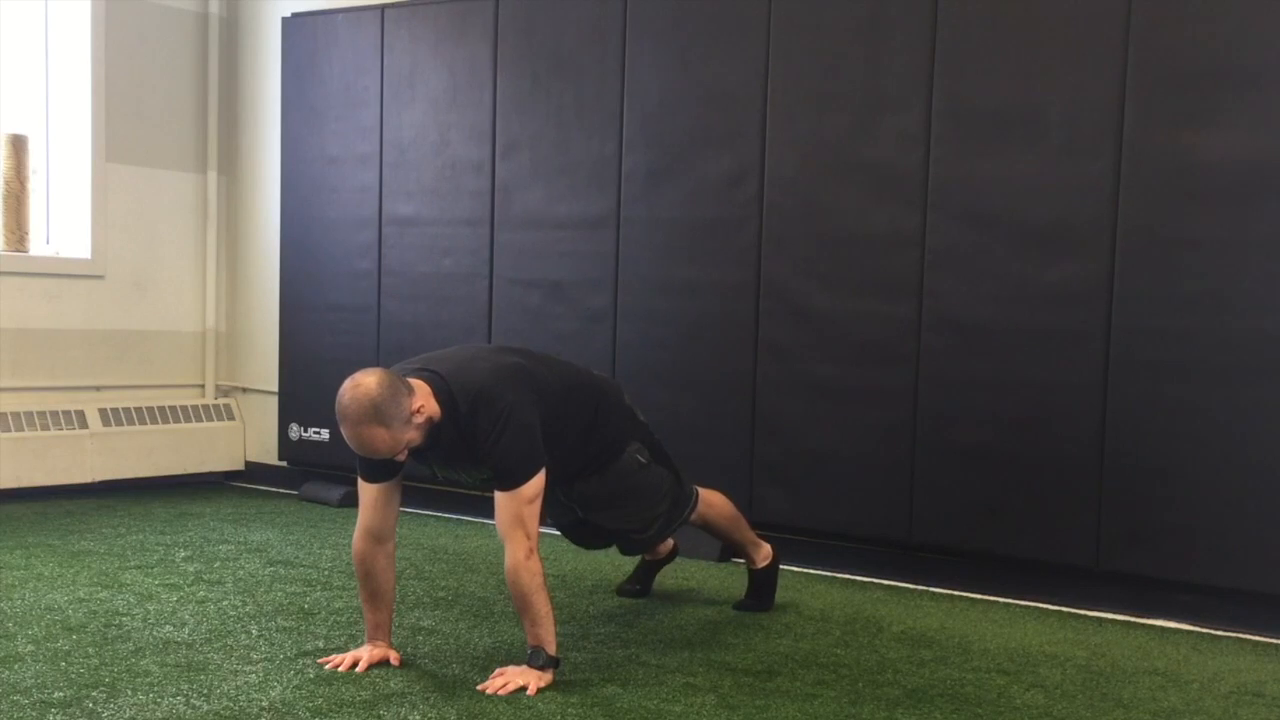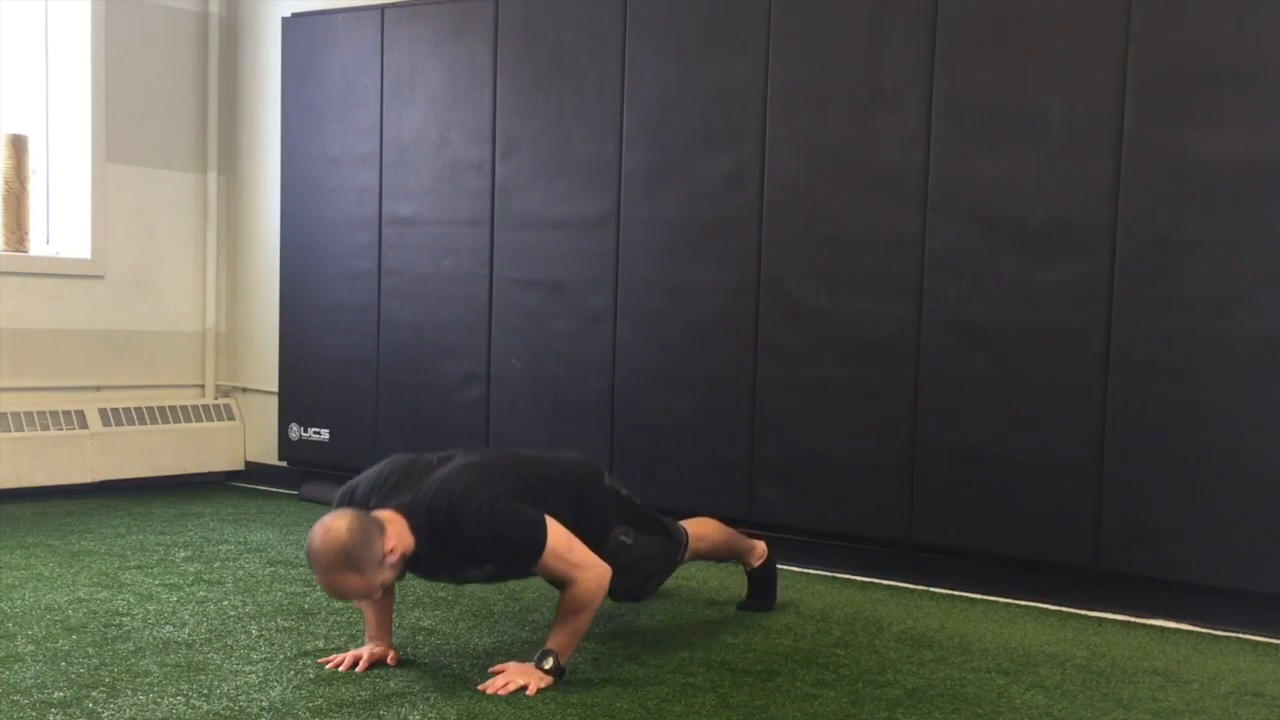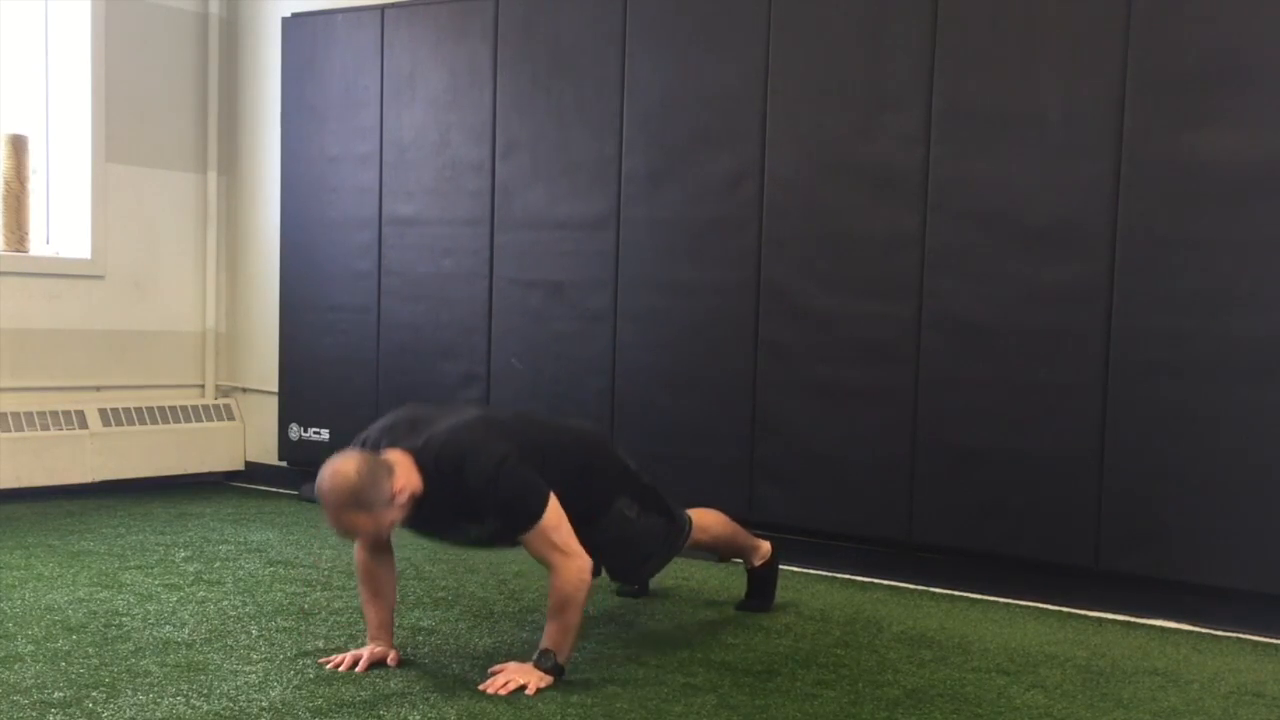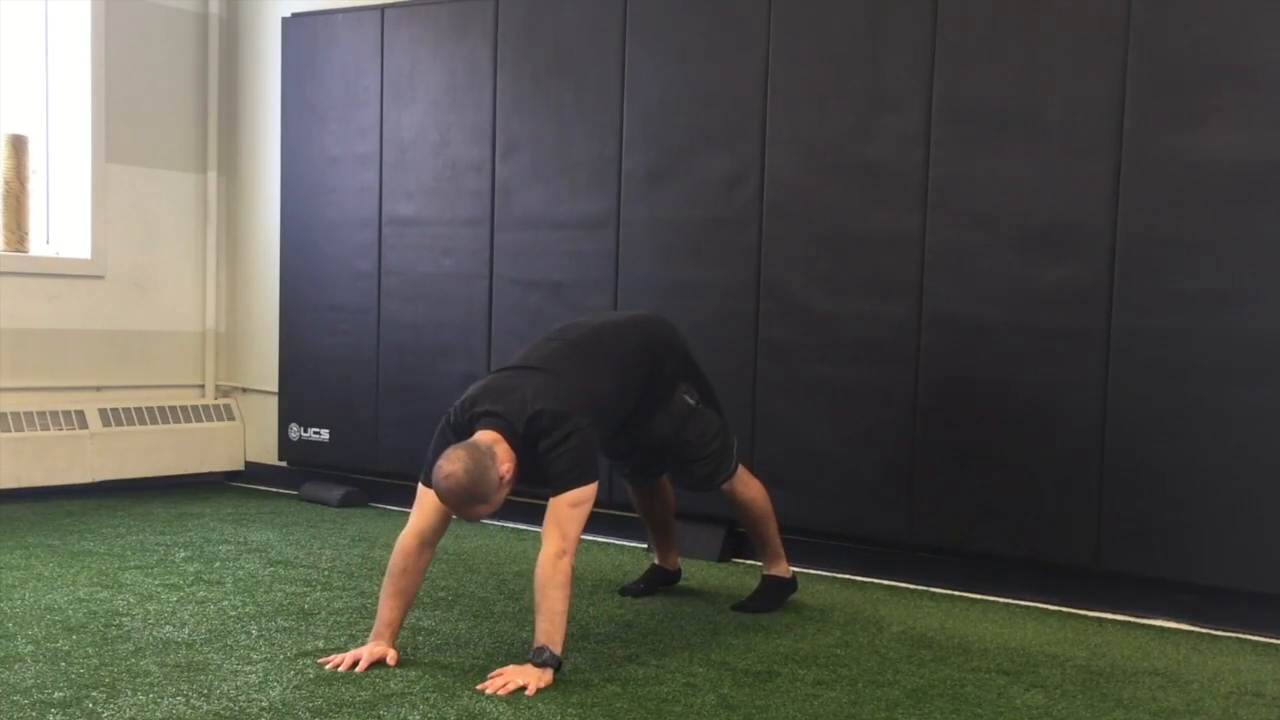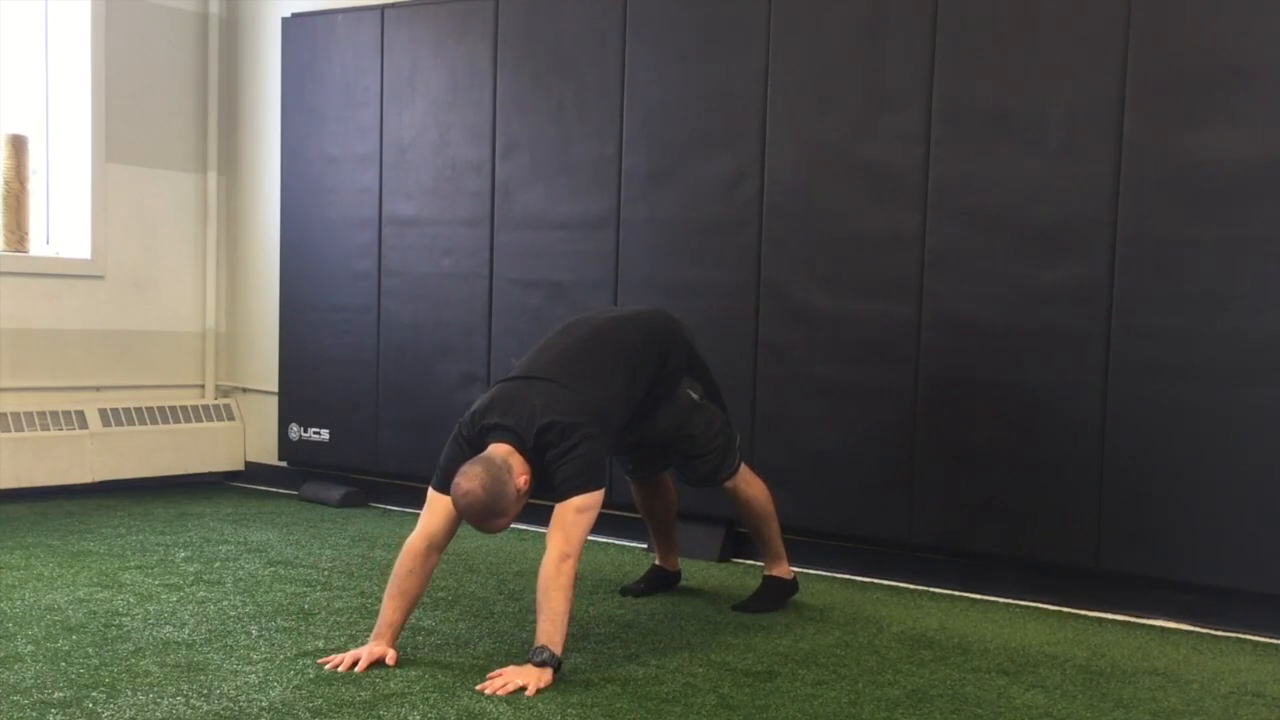
dt=1s
person 1, frame 1
left shoulder: (496, 408)
right shoulder: (381, 412)
left elbow: (520, 547)
right elbow: (373, 535)
left wrist: (542, 661)
right wrist: (376, 640)
left hip: (599, 433)
right hip: (545, 457)
left knee: (676, 507)
right knee: (598, 537)
left ankle: (759, 556)
right ankle: (656, 553)
person 1, frame 2
left shoulder: (475, 514)
right shoulder: (358, 508)
left elbow: (592, 574)
left wrist: (546, 664)
right wrist: (378, 639)
left hip: (583, 506)
right hip: (541, 508)
left knee: (672, 547)
left ankle: (755, 556)
person 1, frame 3
left shoulder: (484, 468)
right shoulder: (369, 461)
left elbow: (573, 564)
right elbow: (374, 546)
left wrist: (546, 664)
right wrist: (379, 638)
left hip: (584, 473)
right hip: (541, 486)
left knee: (674, 532)
left ankle: (758, 555)
right ankle: (636, 570)
person 1, frame 4
left shoulder: (563, 433)
right shoulder: (457, 431)
left elbow: (558, 550)
right elbow: (418, 537)
left wrist: (543, 663)
right wrist: (381, 638)
left hip: (657, 361)
right hip: (597, 353)
left knee: (720, 473)
right knee: (643, 474)
left ankle: (778, 571)
right ankle: (667, 564)
person 1, frame 5
left shoulder: (572, 441)
right shoulder: (471, 437)
left elbow: (562, 554)
right elbow: (426, 540)
left wrist: (543, 662)
right wrist: (381, 638)
left hip: (661, 356)
right hip: (600, 342)
left knee: (724, 472)
right knee: (647, 473)
left ankle: (779, 572)
right ankle: (667, 566)
